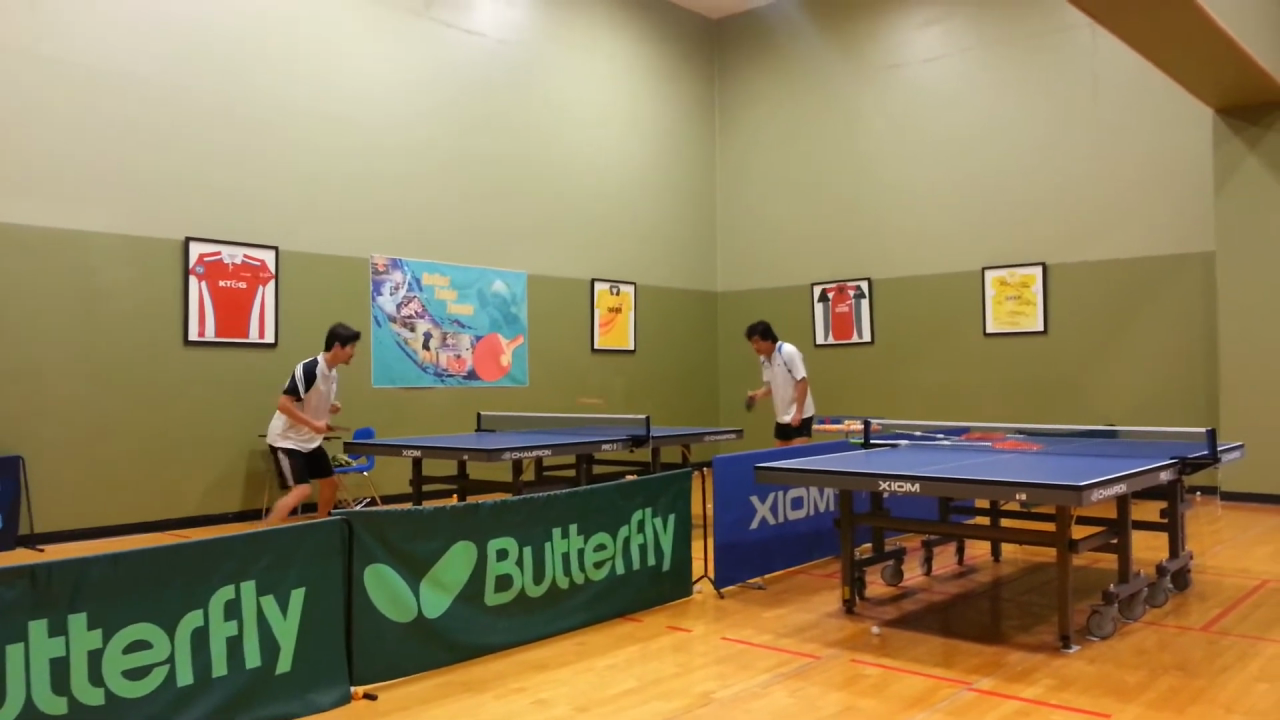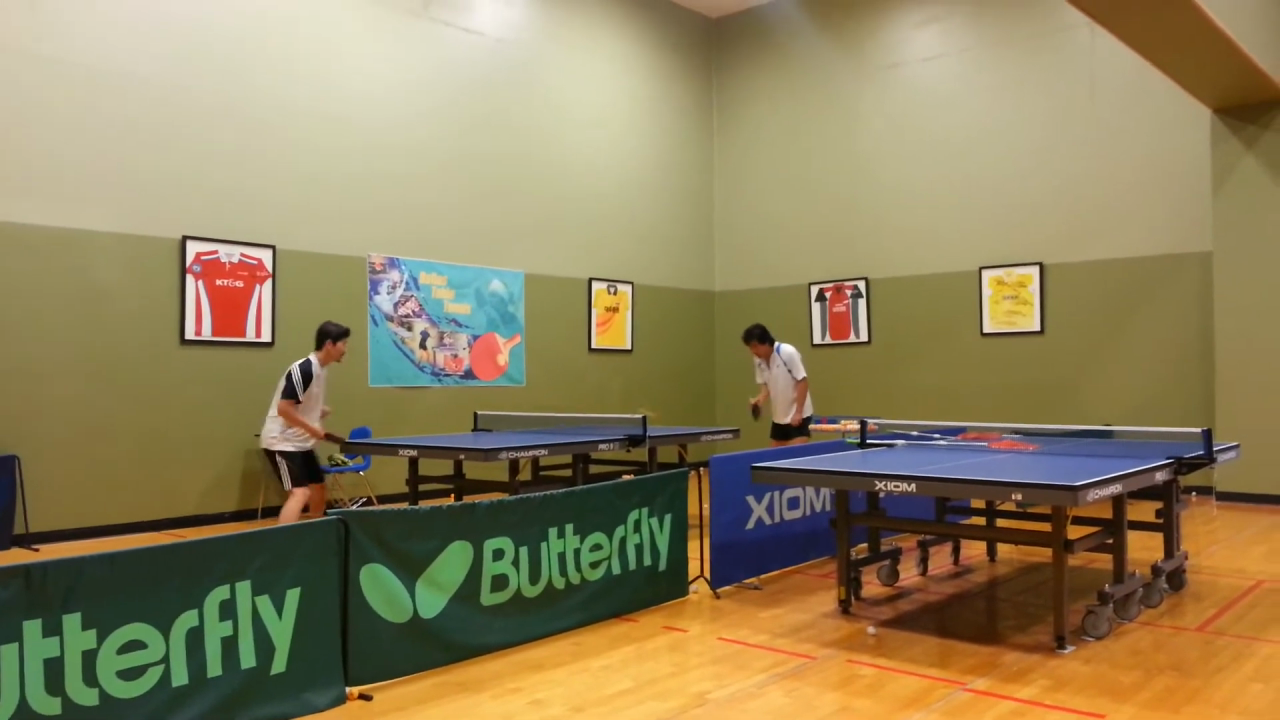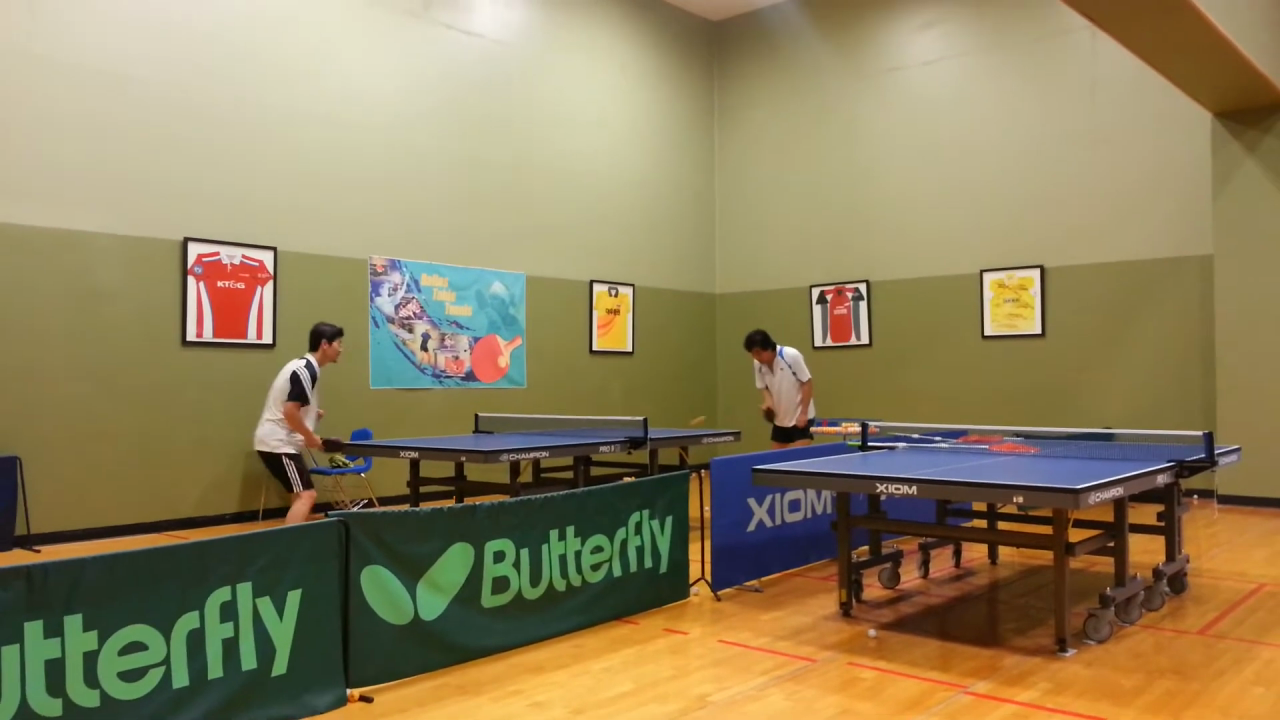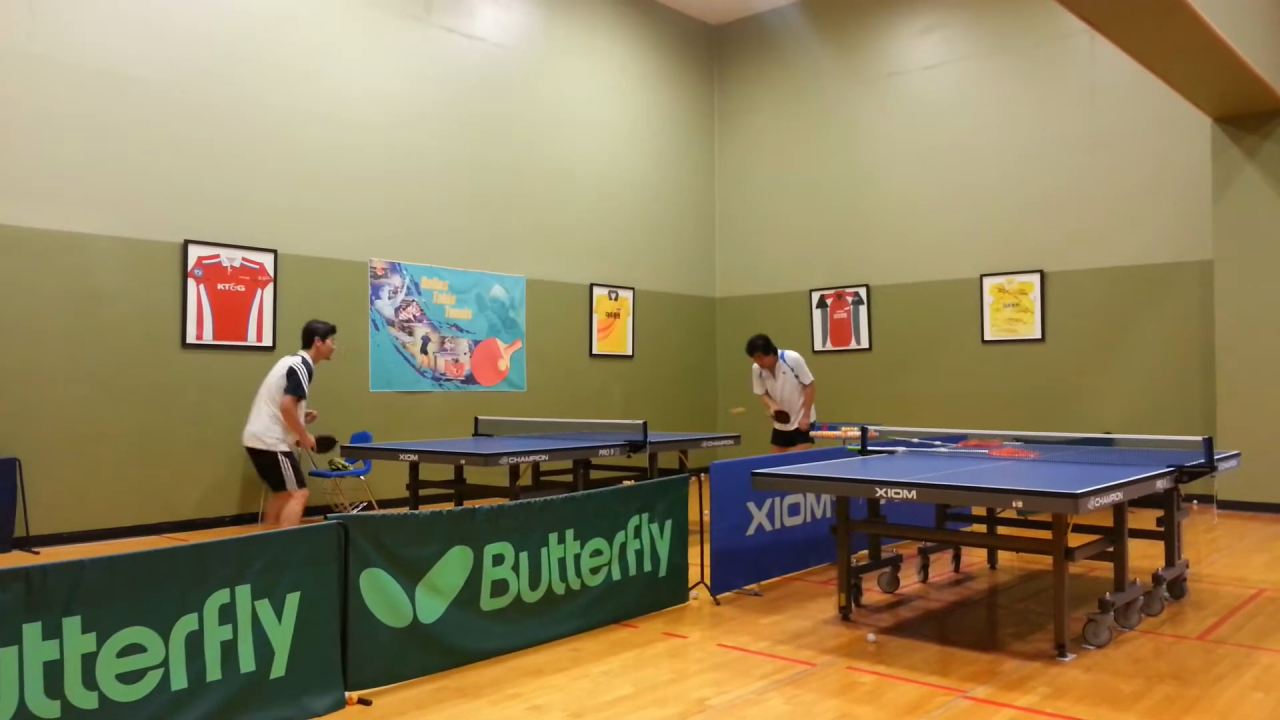
dt=0.1s
person 1, frame 1
left shoulder: (331, 372)
right shoulder: (309, 369)
right elbow: (283, 404)
left wrist: (330, 408)
right wrist: (313, 424)
left hip: (310, 441)
right hip: (287, 440)
left knee: (330, 484)
right knee: (302, 490)
person 1, frame 2
left shoulder: (312, 368)
right shoulder: (303, 370)
right elbow: (284, 408)
left wrist: (319, 412)
right wrist: (312, 430)
left hip: (298, 443)
right hip: (281, 441)
left knee: (318, 489)
right knee: (301, 493)
person 1, frame 3
left shoulder: (305, 367)
right shoulder: (306, 371)
right elbow: (289, 411)
left wrist: (313, 415)
right wrist: (311, 438)
left hip: (286, 443)
right hip: (278, 444)
left knee: (306, 494)
right knee: (306, 496)
person 1, frame 4
left shoulder: (292, 363)
right shoulder: (301, 366)
right elbow: (287, 406)
left wrist: (302, 417)
right wrist: (304, 436)
left hip: (257, 438)
right hip: (270, 442)
left knee: (283, 494)
right knee: (298, 495)
